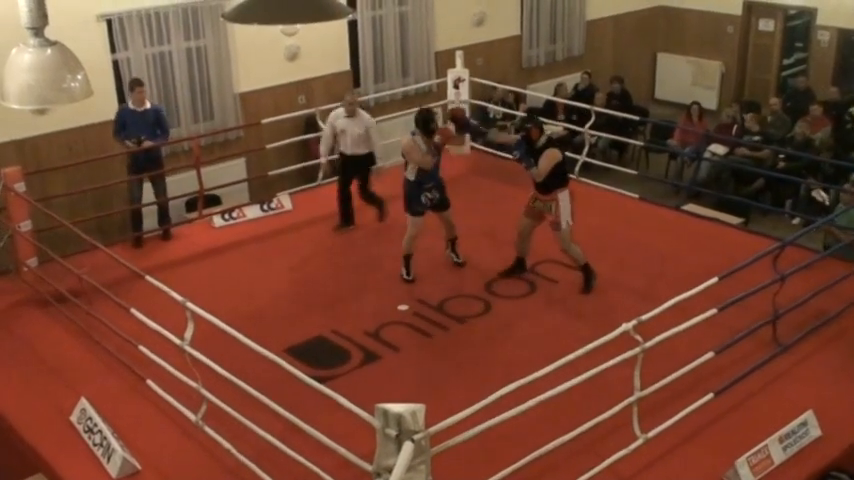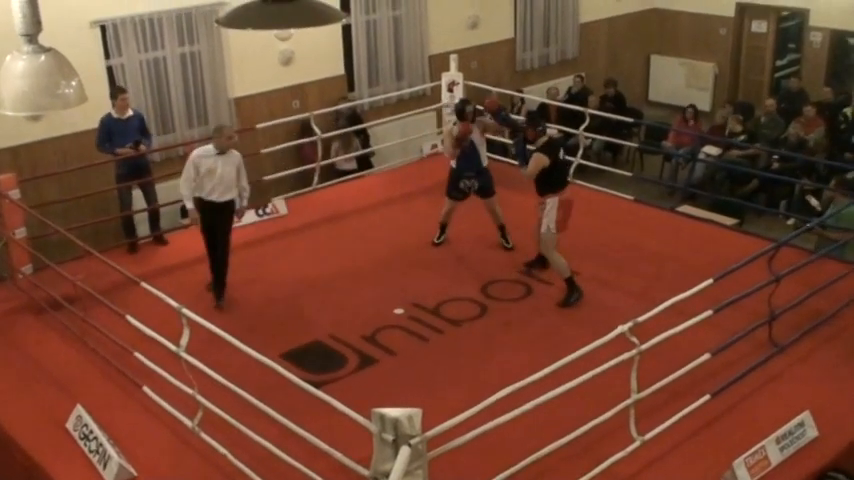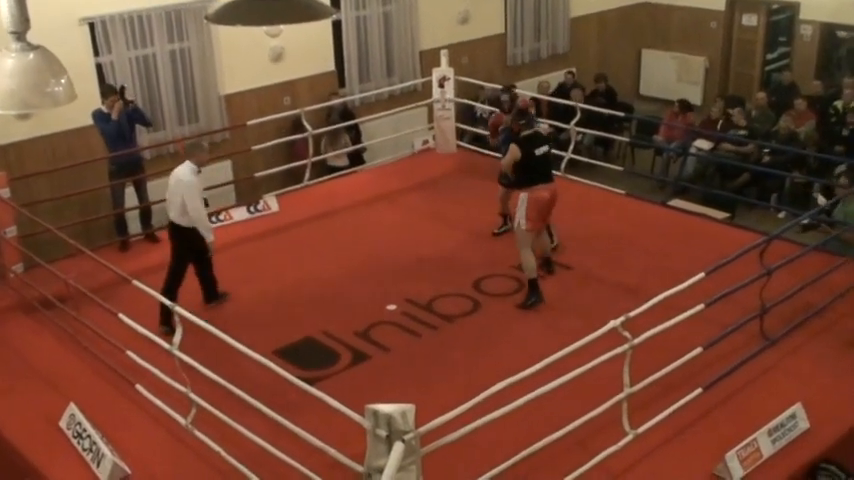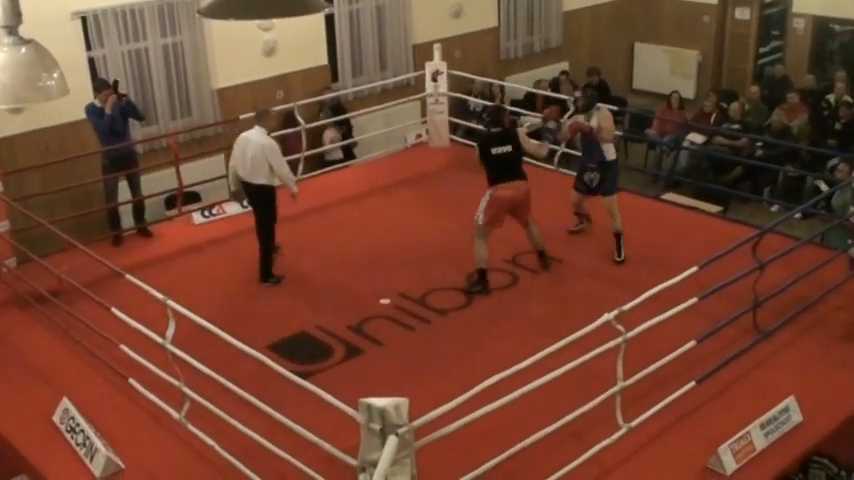
dt=1s
person 1, frame 1
left shoulder: (551, 150)
right shoulder: (530, 142)
left elbow: (537, 176)
right elbow: (506, 138)
left wrist: (523, 157)
left hip: (556, 198)
right hip: (539, 195)
left knee: (565, 244)
right knee: (523, 231)
left ankle: (588, 273)
right ankle: (519, 265)
person 1, frame 2
left shoulder: (541, 155)
right shoulder: (552, 141)
left elbow: (528, 175)
left wrist: (521, 154)
left hip: (554, 199)
right hip: (557, 194)
left knee: (548, 248)
right knee: (543, 232)
left ankle: (573, 288)
right ankle: (541, 260)
person 1, frame 3
left shoulder: (517, 145)
right shoulder: (542, 137)
left elbow: (504, 168)
left wrist: (508, 148)
left hip: (531, 195)
right hip: (549, 190)
left knee: (524, 247)
right knee: (540, 229)
left ankle: (534, 292)
right ankle: (547, 263)
person 1, frame 4
left shoulder: (482, 142)
right shoulder: (516, 135)
right elbow: (539, 152)
left hip: (498, 194)
right hip: (521, 189)
left knee: (480, 236)
right knee: (528, 224)
left ankle: (482, 281)
right ankle: (543, 257)
person 2, frame 1
left shoulder: (366, 119)
right shoulder: (334, 116)
left elbow: (375, 141)
right elbow: (327, 137)
left wrist: (377, 162)
right wrist: (324, 159)
left hip: (363, 157)
right hip: (345, 156)
left knee: (363, 192)
right knee: (343, 189)
left ankle: (379, 205)
right ankle: (346, 220)
person 2, frame 2
left shoulder: (236, 157)
right shoulder: (198, 155)
left elbow: (242, 182)
right elbow: (186, 183)
left wrist: (243, 203)
right wrist: (191, 207)
left hip: (226, 206)
right hip: (204, 205)
left knee: (222, 248)
right knee: (211, 246)
left ankle: (220, 291)
right ankle: (217, 279)
person 2, frame 3
left shoulder: (180, 171)
right shoulder: (189, 180)
left elbow: (171, 200)
right elbow: (197, 212)
right wrist: (210, 237)
left hip: (180, 225)
right hip: (184, 231)
left knee: (204, 260)
right knee: (175, 276)
left ankle: (211, 295)
right ankle: (166, 321)
person 2, frame 4
left shoulder: (242, 138)
right shoulder: (268, 143)
left elbow: (233, 165)
right elbow: (282, 169)
left wrist: (234, 185)
right wrist: (293, 187)
left hip: (247, 185)
right hip: (263, 189)
left knee: (262, 221)
right knee: (266, 227)
left ankle: (268, 248)
right ankle: (266, 275)
person 3, frame 1
left shoulder: (156, 110)
right shoulder: (123, 112)
left elbow: (165, 133)
right elbow: (117, 133)
left wrist: (153, 143)
right wrist: (126, 143)
left hip: (154, 157)
right hip: (134, 159)
left knee: (161, 195)
right knee: (134, 198)
left ankle: (165, 227)
right ankle: (137, 234)
person 3, frame 2
left shoulder: (137, 116)
right shoulder: (106, 121)
left elbow: (147, 135)
right elbow: (100, 145)
left wrist: (145, 146)
right wrist: (119, 150)
left hip: (142, 165)
right hip: (123, 168)
left knee: (152, 201)
right knee: (126, 207)
left ankle: (157, 234)
right ankle: (132, 240)
person 3, frame 3
left shoulder: (126, 109)
right shoulder: (98, 115)
left elbow: (148, 123)
right elbow: (110, 134)
left wrist: (133, 105)
right wrist: (115, 114)
left hip: (135, 160)
right hip: (116, 164)
left knee: (144, 199)
right knee: (118, 205)
left ankle: (148, 231)
right ankle: (123, 238)
person 3, frame 4
left shoulder: (119, 103)
right shoulder: (91, 109)
left elbow: (140, 117)
right elbow: (103, 129)
left wrist: (126, 99)
right wrist: (108, 108)
left hip: (129, 154)
right hip: (110, 158)
left knee: (137, 193)
right knee: (111, 199)
left ankle: (141, 225)
right ankle: (116, 232)
person 4, frame 1
left shoulder: (437, 136)
right shoulder: (410, 143)
left elbow: (458, 140)
right elbow: (427, 163)
right wrist: (437, 147)
left hip: (435, 185)
right hip: (416, 188)
left knee: (449, 221)
right knee: (414, 231)
left ankle: (452, 250)
right ankle: (406, 265)
person 4, frame 2
left shoulder: (481, 124)
right shoulder: (450, 131)
left elbow: (500, 130)
right elbow: (450, 155)
right wrist: (459, 141)
left hip: (480, 172)
right hip: (459, 174)
left knee: (493, 208)
right knee: (448, 208)
left ankle: (504, 235)
right ankle: (441, 232)
person 4, frame 3
right shoulder: (499, 118)
right elbow: (495, 143)
right wrist: (493, 131)
right knee: (503, 197)
left ankle: (550, 235)
right ankle: (506, 223)
person 4, frame 4
left shoulder: (603, 114)
right shoulder: (582, 117)
left elbow: (608, 137)
right elbow: (570, 136)
left wrist: (589, 130)
left hip: (606, 166)
right hip: (588, 165)
left knee: (612, 209)
right knee: (576, 201)
left ankle: (619, 246)
right ankle: (584, 221)
